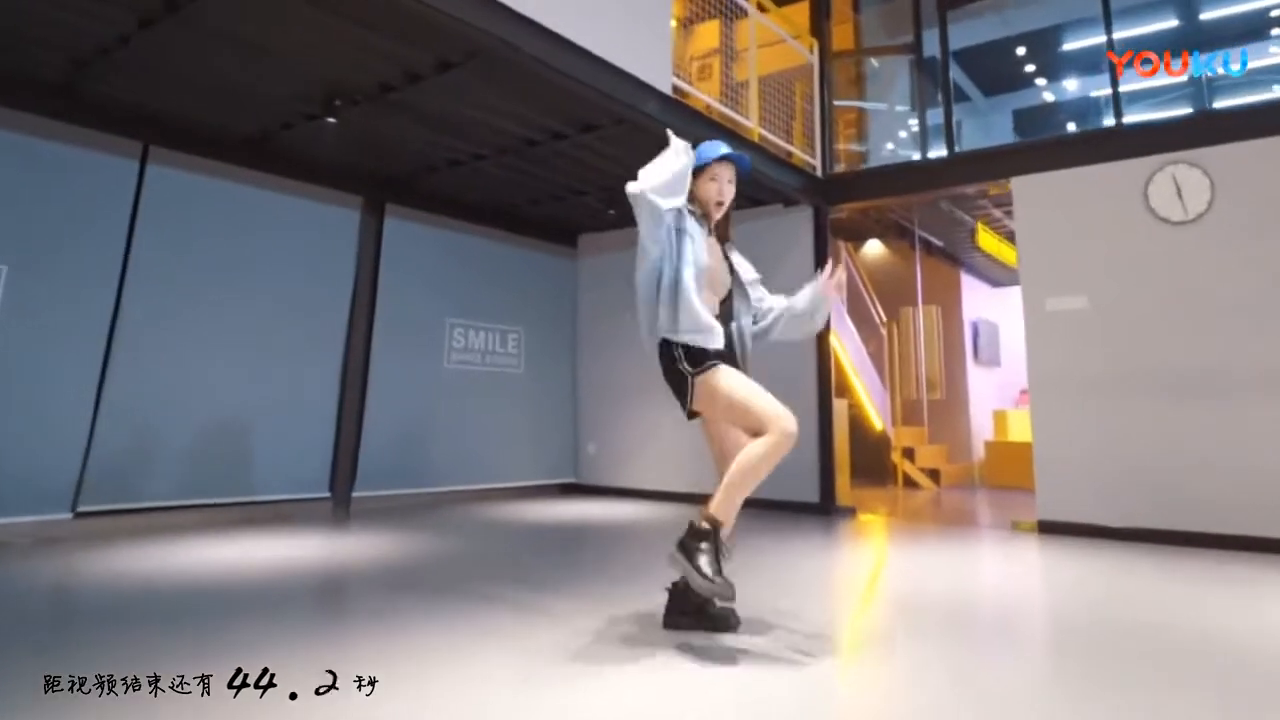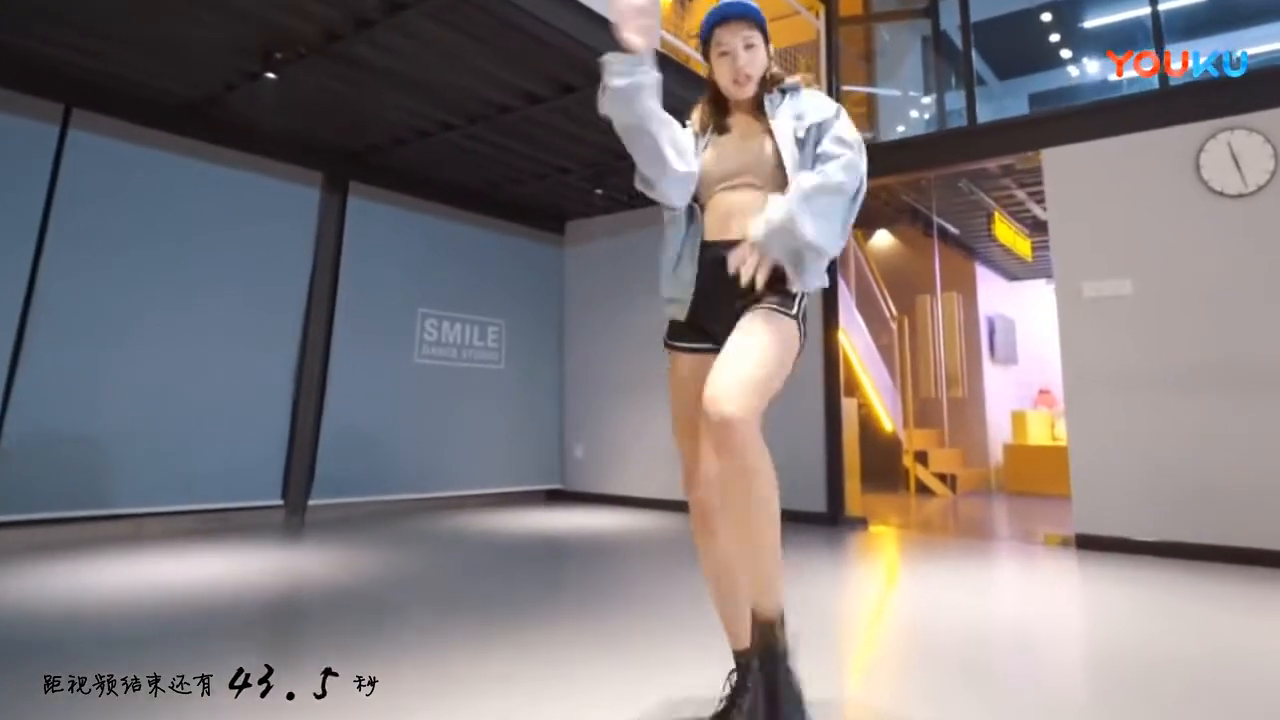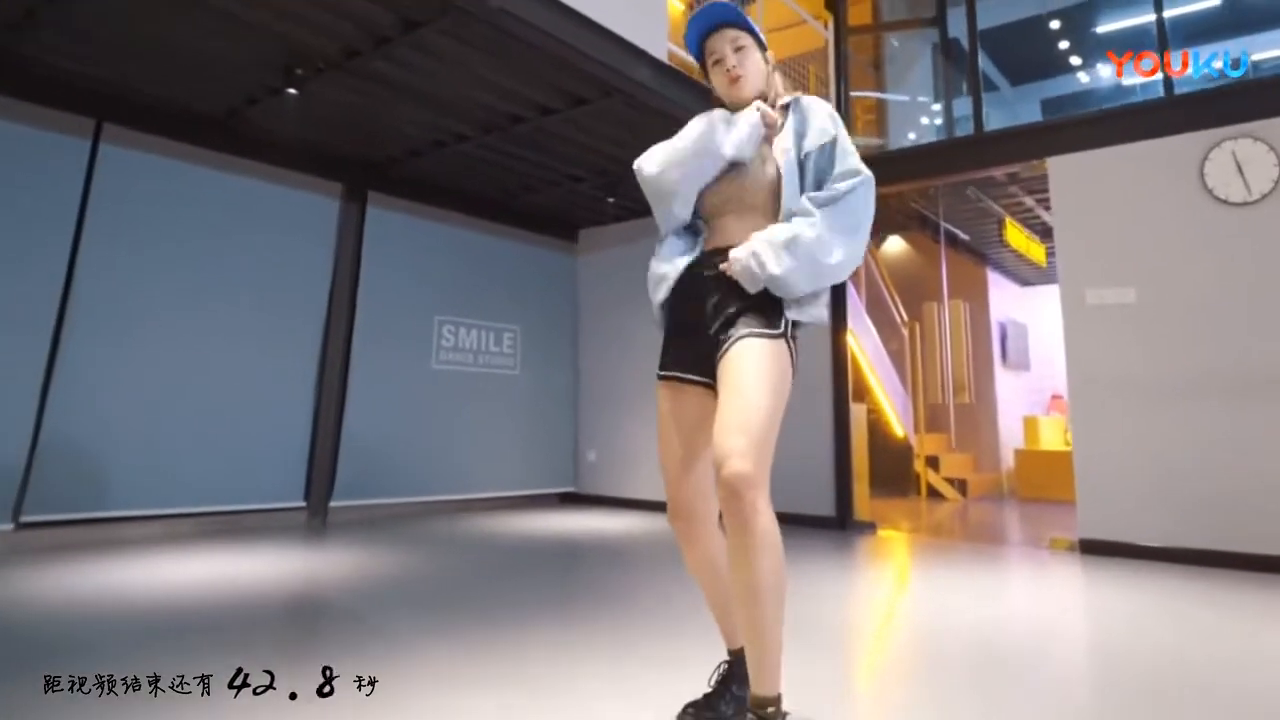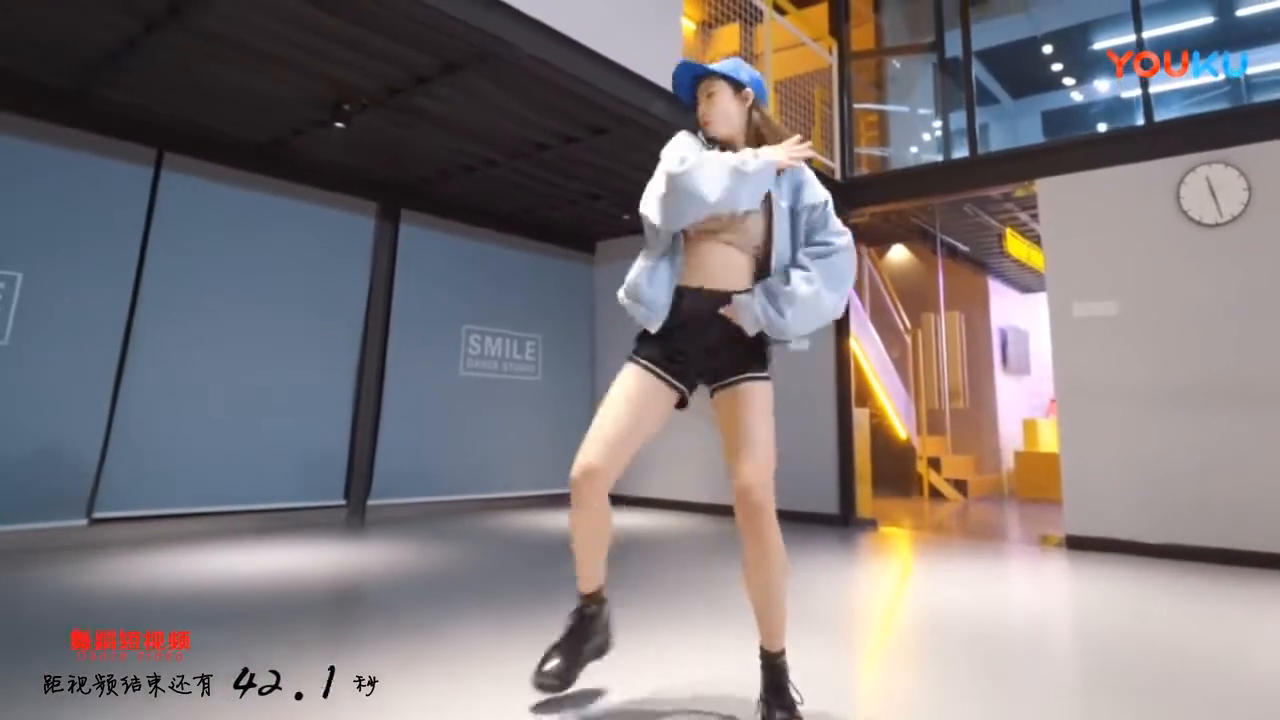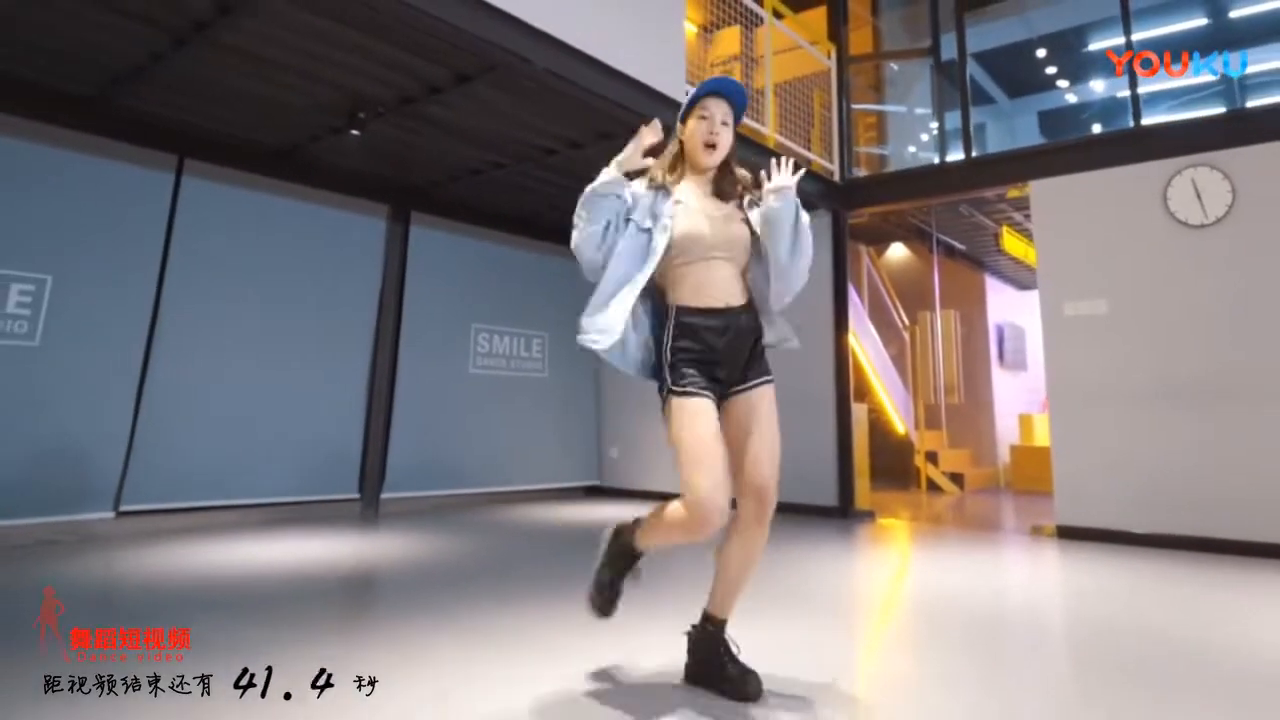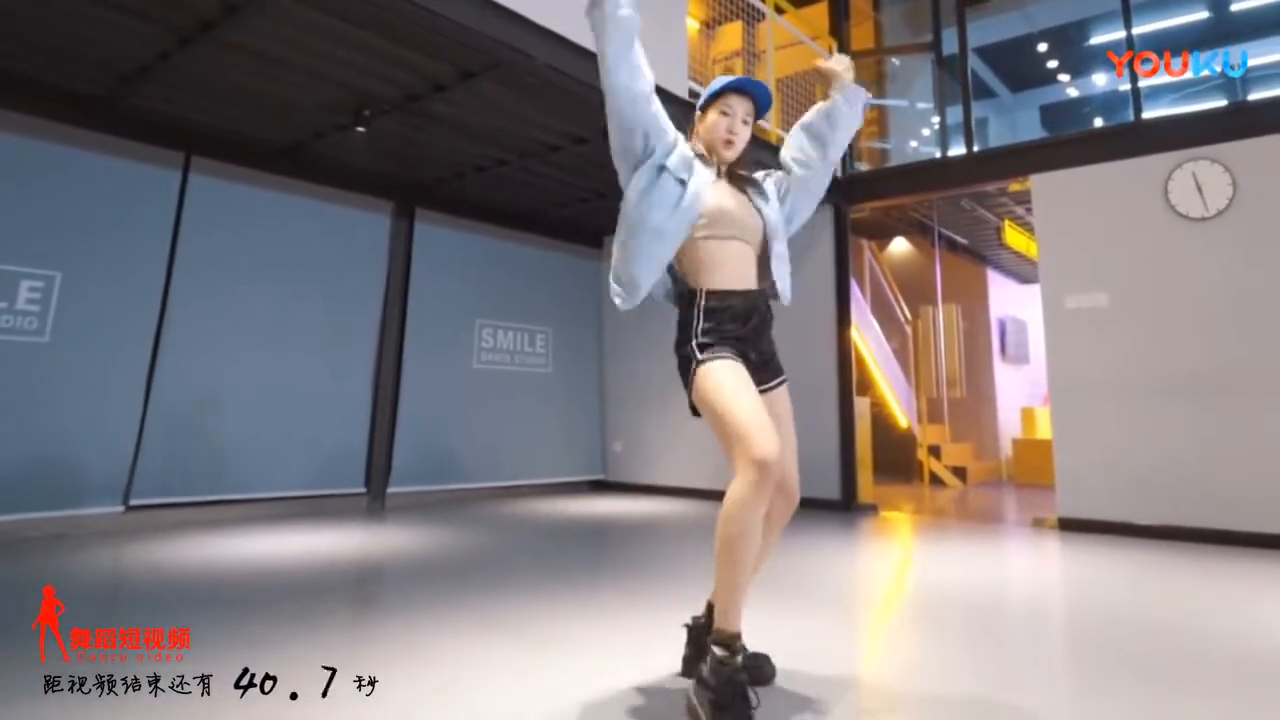
dt=0.7s
person 1, frame 1
left shoulder: (727, 250)
right shoulder: (676, 229)
left elbow: (762, 314)
right elbow: (646, 196)
left wrist: (816, 296)
right wrist: (677, 159)
left hip: (722, 359)
right hip: (689, 355)
left knee: (740, 480)
right knee: (780, 429)
left ankle: (689, 593)
right ankle: (700, 536)
person 1, frame 2
left shoulder: (805, 111)
right shoulder: (693, 137)
left elbow: (842, 169)
right elbow: (660, 171)
left wrist: (781, 230)
right wrist: (634, 66)
left hip: (771, 287)
right hip: (698, 295)
left knee: (728, 410)
right knee: (703, 490)
person 1, frame 3
left shoulder: (807, 120)
right shoulder: (709, 140)
left elbow: (850, 207)
right elbow: (660, 181)
left wrist: (765, 258)
right wrist: (737, 130)
left hip: (759, 302)
right hip: (689, 307)
left knee: (739, 477)
right knee: (687, 508)
person 1, frame 4
left shoulder: (792, 181)
right shoulder: (688, 153)
left elbow: (833, 262)
right elbow: (684, 195)
left wrist: (766, 311)
right wrist: (760, 165)
left hip: (739, 342)
right hip: (669, 331)
left knee: (754, 500)
right knee: (588, 475)
right ankle: (591, 616)
person 1, frame 5
left shoulder: (750, 202)
right shoulder: (648, 195)
left elbow: (785, 280)
right elbow: (591, 250)
left wrist: (786, 203)
right wrist: (621, 172)
left hip: (744, 353)
right hip: (683, 354)
left knee: (761, 497)
right knee: (708, 508)
left ankle: (709, 642)
right ankle: (629, 542)
person 1, frame 6
left shoulder: (758, 188)
right shoulder: (671, 162)
left elbow: (814, 152)
right elbow: (627, 95)
left wrist: (843, 93)
left hip: (757, 335)
right hip: (707, 329)
left knee: (783, 493)
right knee: (759, 459)
left ankle: (712, 630)
right ankle: (720, 660)
